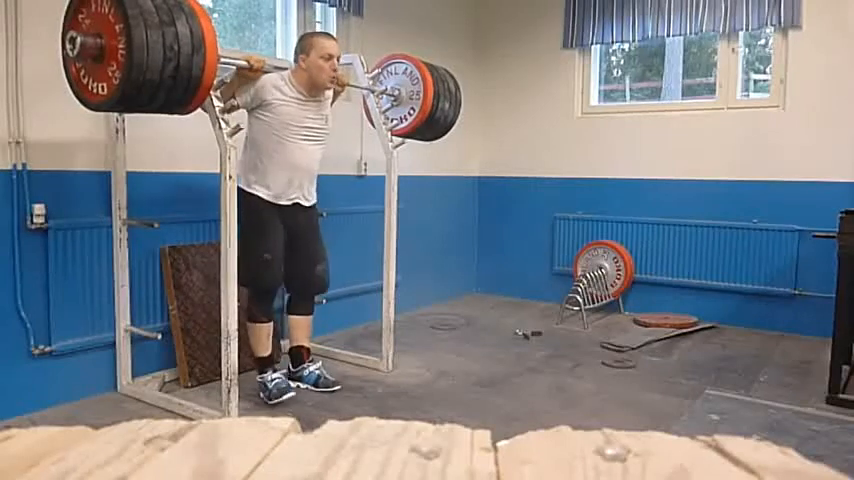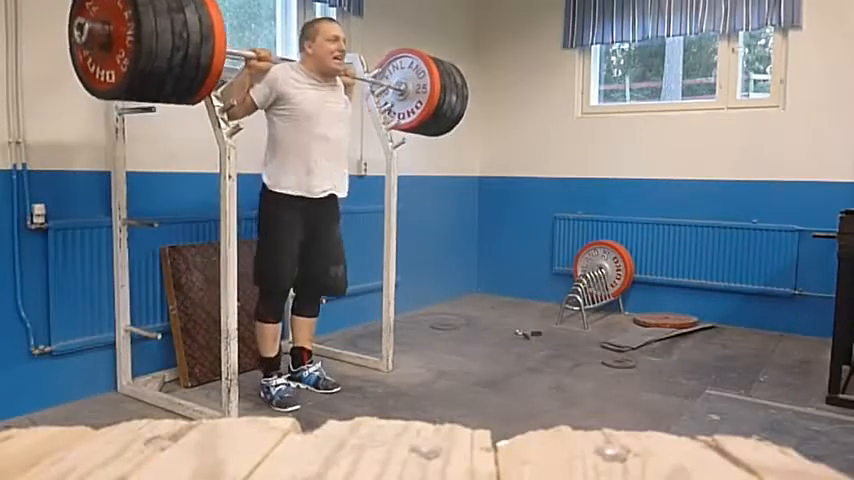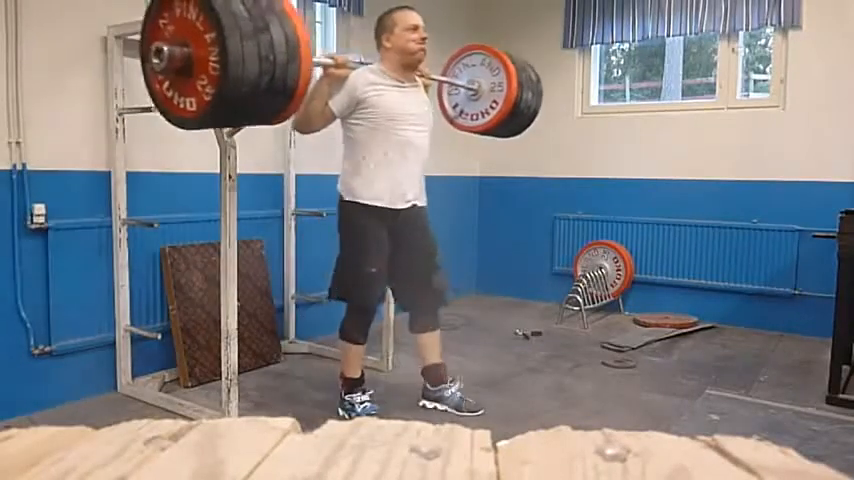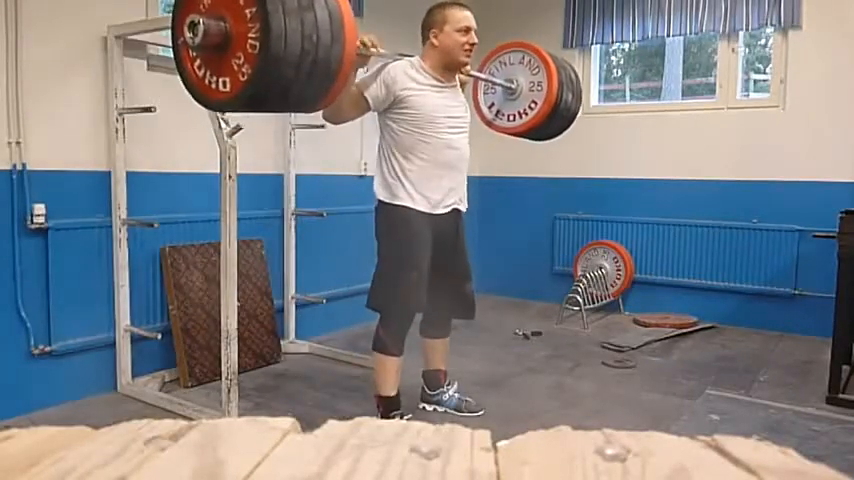
dt=1s
person 1, frame 1
left shoulder: (325, 97)
right shoulder: (267, 86)
right wrist: (241, 75)
left hip: (303, 203)
right hip: (262, 201)
left knee: (307, 284)
right knee: (264, 287)
left ankle: (302, 363)
right ankle: (268, 373)
person 1, frame 2
left shoulder: (339, 86)
right shoulder: (280, 77)
right elbow: (228, 110)
left wrist: (349, 86)
right wrist: (249, 72)
left hip: (326, 199)
right hip: (285, 198)
left knee: (315, 285)
right knee: (275, 287)
left ankle: (302, 363)
right ankle: (271, 376)
person 1, frame 3
left shoulder: (418, 88)
right shoulder: (359, 82)
right elbow: (304, 123)
right wrist: (328, 78)
left hip: (411, 208)
right hip: (366, 208)
left knee: (426, 295)
right knee: (363, 302)
left ankle: (437, 387)
right ankle: (352, 394)
person 1, frame 4
left shoulder: (455, 85)
right shoulder: (397, 76)
right elbow: (335, 114)
right wrist: (352, 66)
left hip: (449, 212)
right hip: (406, 212)
left knee: (445, 303)
right knee: (399, 310)
left ankle: (436, 388)
right ankle: (389, 413)
